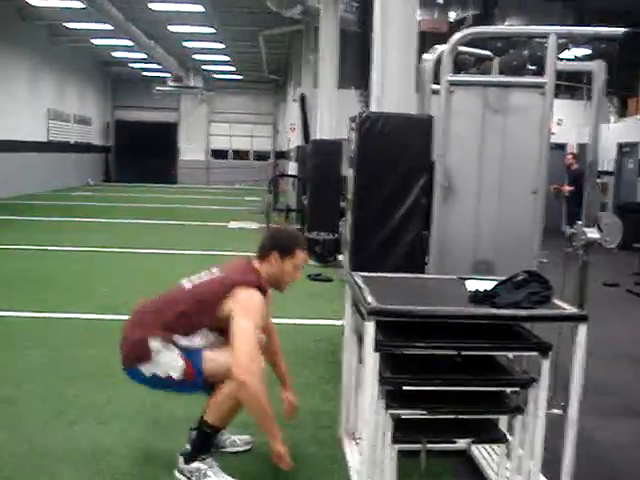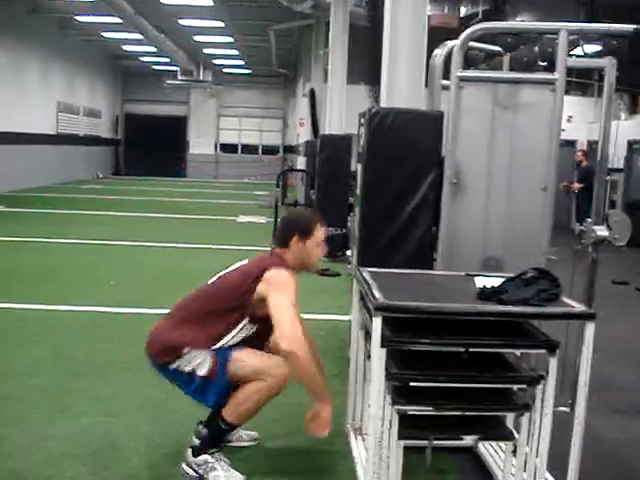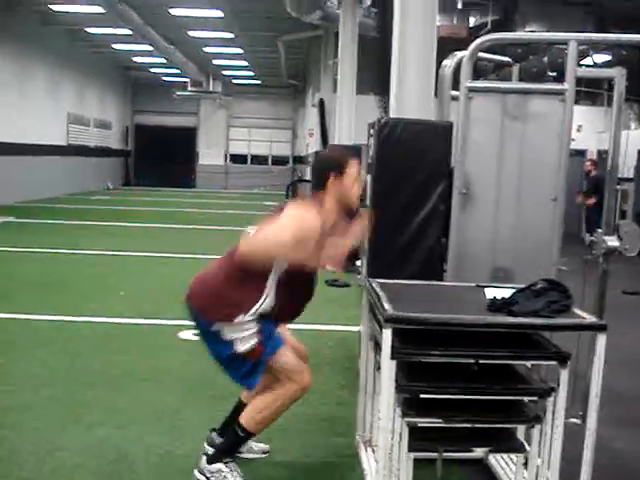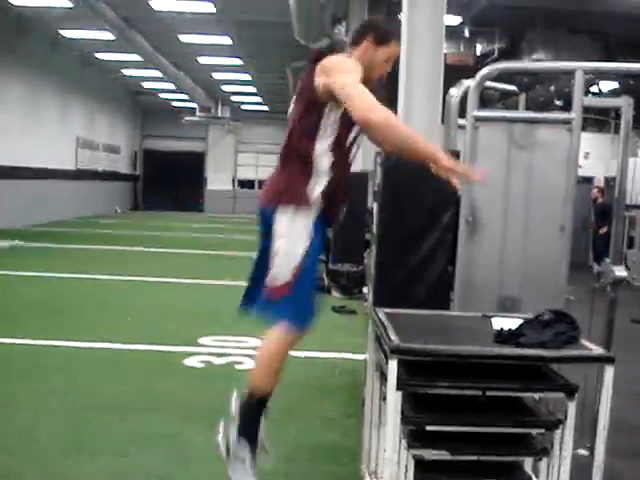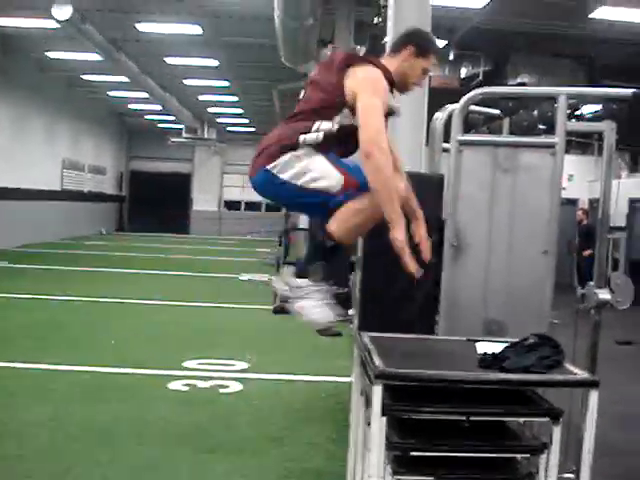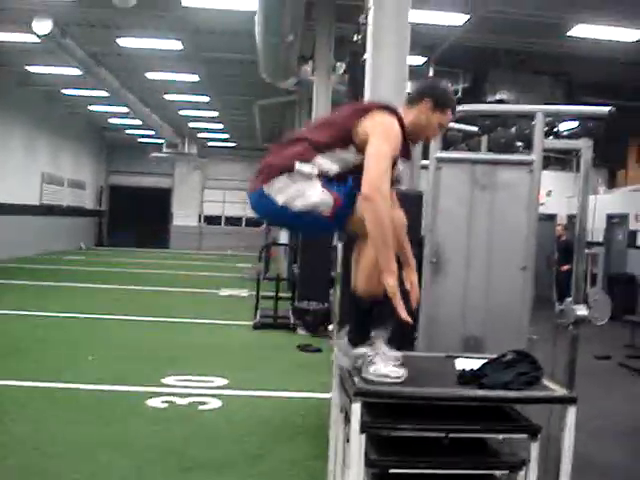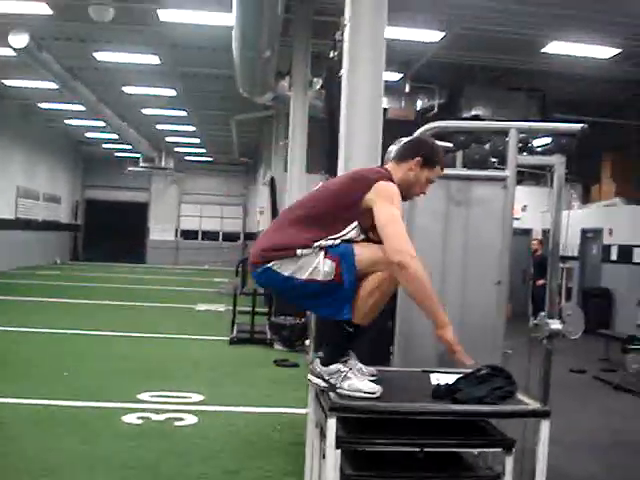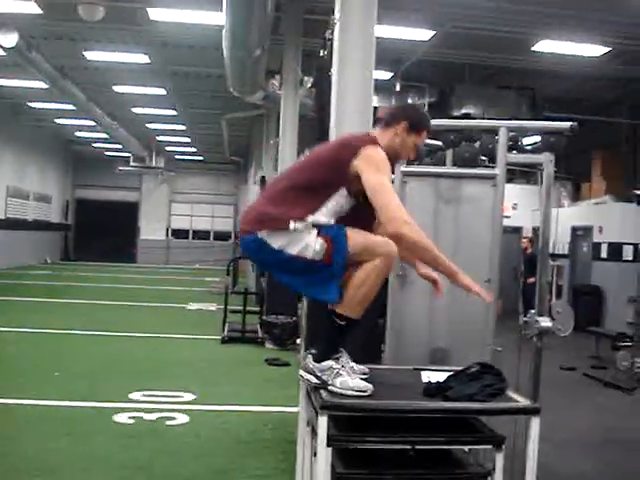
dt=0.2s
person 1, frame 1
left shoulder: (247, 275)
right shoulder: (248, 297)
left elbow: (268, 335)
right elbow: (246, 378)
left wrist: (287, 388)
right wrist: (274, 438)
left hip: (159, 338)
right hip: (146, 352)
left knee: (255, 344)
right knee: (246, 370)
left ankle: (207, 431)
right ankle: (193, 459)
person 1, frame 2
left shoulder: (275, 273)
right shoulder: (280, 278)
left elbow: (297, 335)
right elbow: (292, 348)
left wrist: (321, 386)
right wrist: (323, 401)
left hip: (189, 337)
right hip: (176, 350)
right knee: (277, 371)
left ankle: (214, 428)
right ankle: (202, 452)
person 1, frame 3
left shoulder: (312, 214)
right shoulder: (308, 218)
right elbow: (249, 249)
left wrist: (346, 239)
right wrist: (321, 255)
left hip: (233, 303)
right hip: (219, 307)
left knee: (297, 357)
right knee: (298, 379)
left ankle: (225, 437)
person 1, frame 4
left shoulder: (338, 82)
right shoulder: (339, 68)
left elbow: (384, 134)
right elbow: (373, 116)
left wrist: (431, 158)
right wrist: (437, 157)
left hip: (304, 210)
right hip: (295, 208)
left knee: (289, 327)
right knee: (287, 329)
left ankle: (243, 421)
right ankle: (242, 440)
person 1, frame 5
left shoulder: (373, 86)
right shoulder: (372, 78)
left elbow: (391, 163)
right elbow: (374, 151)
left wrist: (416, 217)
right wrist: (397, 227)
left hip: (292, 159)
right hip: (282, 162)
right knee: (382, 191)
right ankle: (307, 276)
person 1, frame 6
left shoulder: (384, 126)
right shoulder: (386, 124)
left elbow: (388, 202)
right elbow: (376, 197)
left wrist: (408, 264)
right wrist: (389, 273)
left hip: (287, 188)
right hip: (281, 187)
left knee: (382, 224)
right knee: (379, 218)
left ankle: (361, 337)
right ankle: (358, 343)
person 1, frame 7
left shoulder: (367, 184)
right shoulder: (385, 189)
left elbow: (396, 255)
right elbow: (402, 260)
left wrist: (431, 304)
right wrist: (442, 324)
left hip: (275, 260)
right hip: (280, 262)
left knee: (370, 265)
right knee: (388, 265)
left ankle: (334, 357)
right ankle: (330, 363)
person 1, frame 8
left shoulder: (358, 150)
right shoulder: (371, 154)
left elbow: (366, 225)
right elbow: (397, 226)
left wrist: (420, 266)
right wrist: (455, 273)
left hip: (269, 229)
right hip: (270, 232)
left knee: (363, 256)
right knee: (381, 254)
left ankle: (327, 352)
right ankle: (324, 360)
